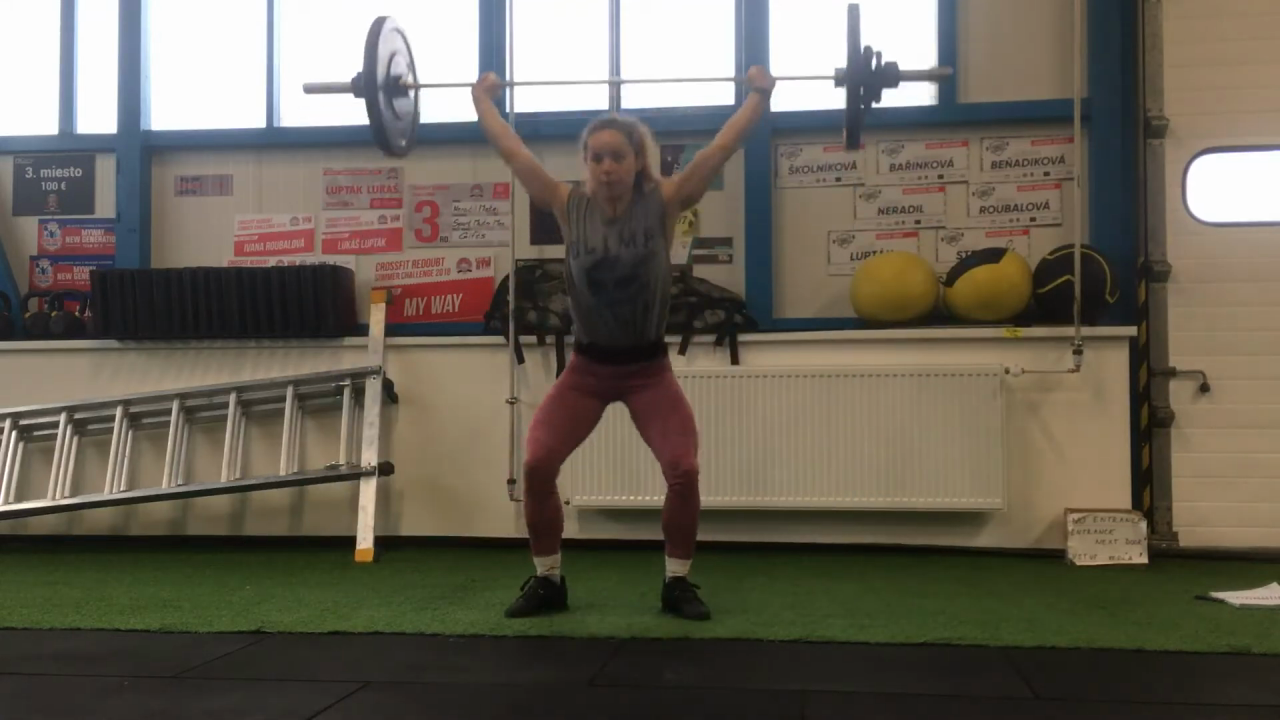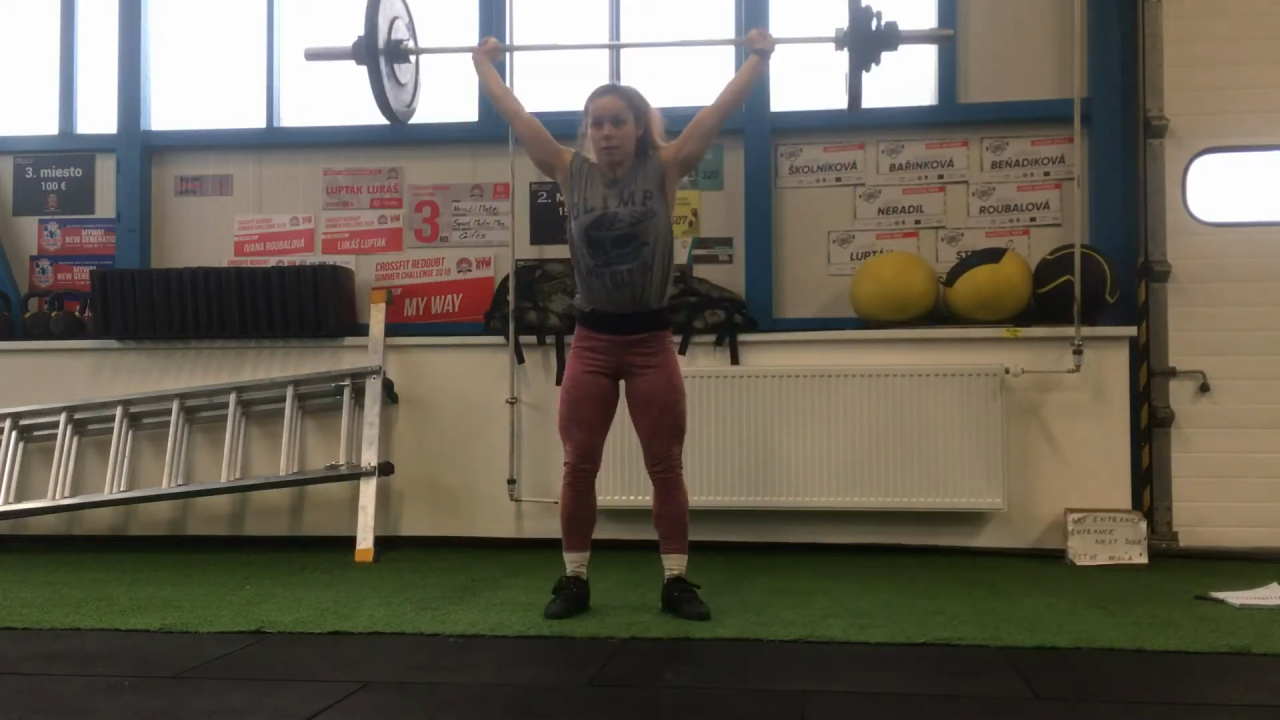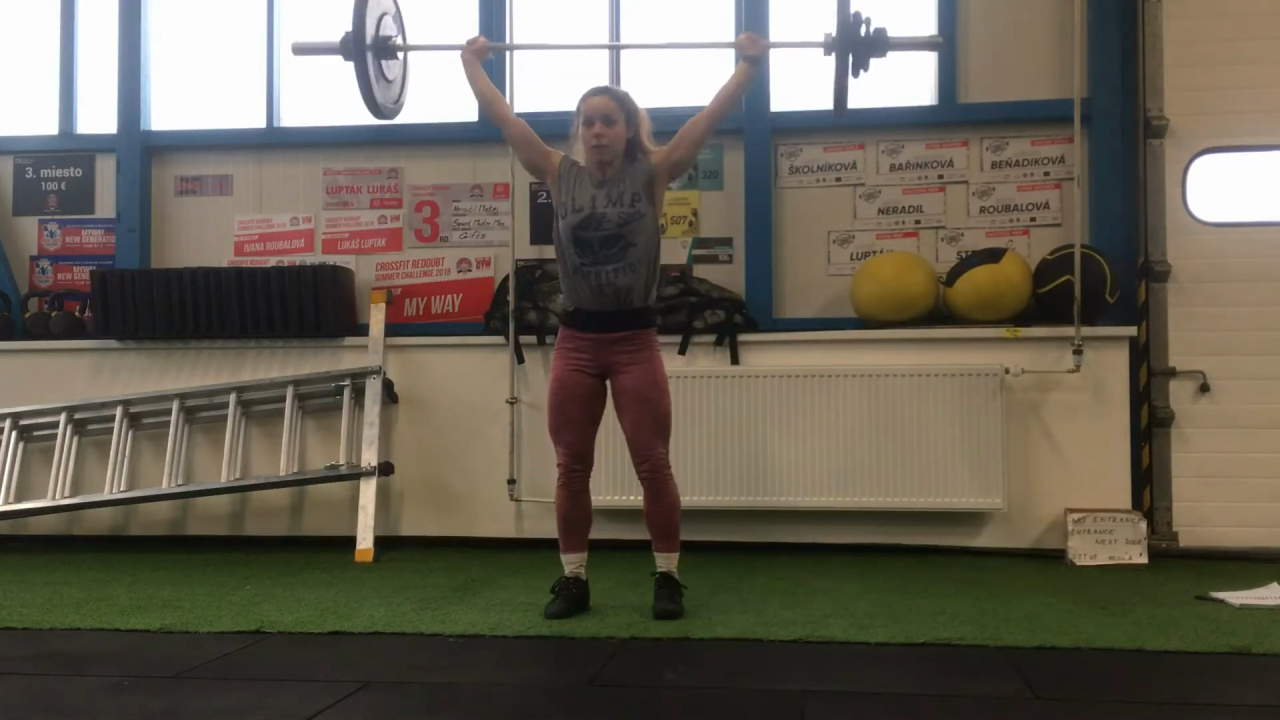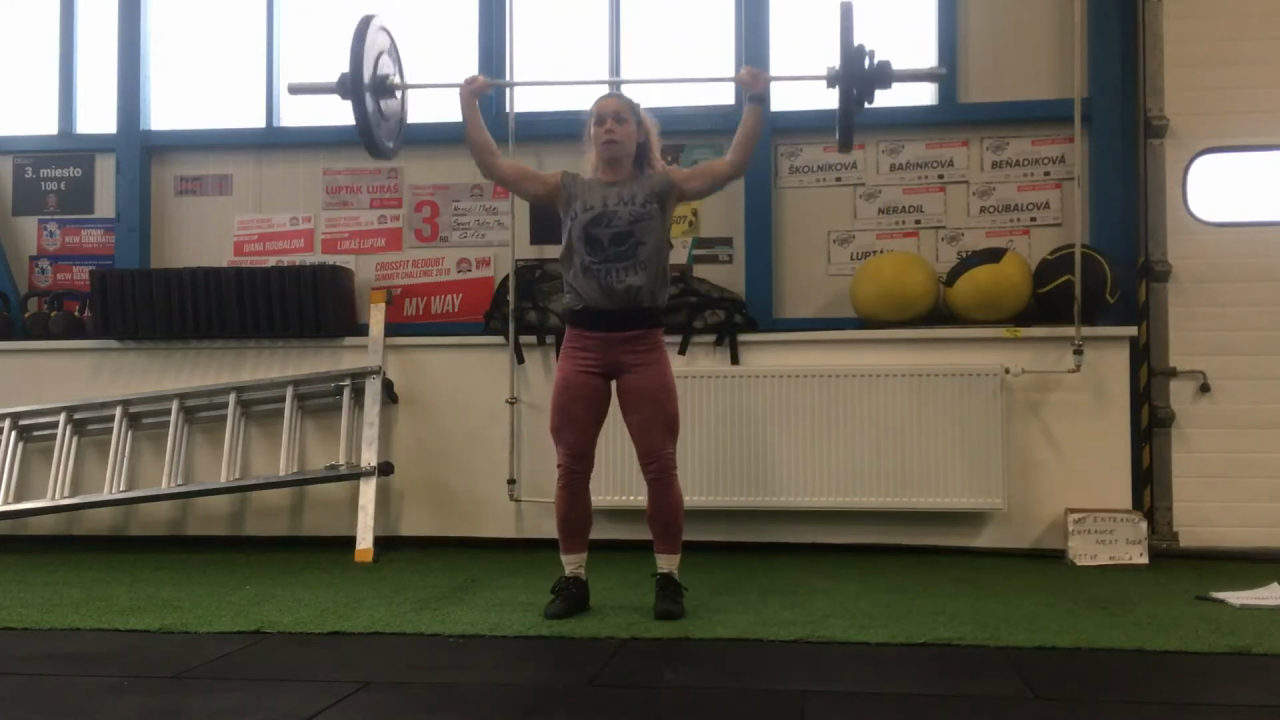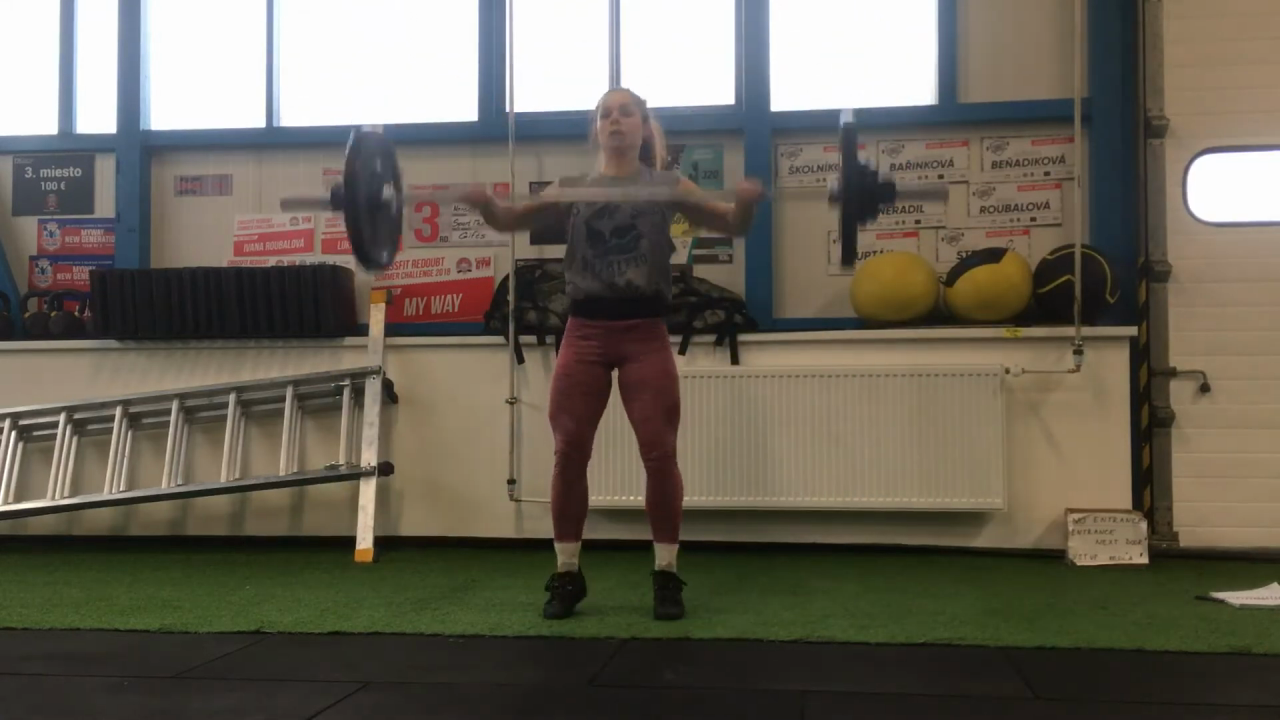
dt=0.3s
person 1, frame 1
left shoulder: (662, 205)
right shoulder: (568, 207)
left elbow: (720, 149)
right elbow: (513, 151)
left wrist: (759, 95)
right wrist: (483, 100)
left hip: (648, 367)
right hip: (586, 367)
left knee: (683, 470)
right knee: (537, 466)
left ankle: (677, 583)
right ankle: (547, 580)
person 1, frame 2
left shoulder: (663, 171)
right shoulder: (571, 173)
left elbow: (717, 112)
right elbow: (517, 117)
left wrist: (757, 56)
right wrist: (483, 62)
left hip: (649, 339)
right hip: (591, 339)
left knee: (665, 467)
right knee: (578, 466)
left ankle: (676, 583)
right ankle: (574, 580)
person 1, frame 3
left shoulder: (652, 174)
right shoulder: (559, 175)
left elbow: (709, 117)
right elbow: (504, 118)
left wrist: (747, 62)
right wrist: (472, 61)
left hip: (634, 338)
right hip: (576, 339)
left knee: (653, 464)
right knee: (572, 467)
left ankle: (666, 578)
right ankle: (573, 580)
person 1, frame 4
left shoulder: (661, 184)
right shoulder: (568, 188)
left elbow: (734, 164)
right elbow: (494, 168)
left wrist: (753, 102)
right wrist: (471, 107)
left hip: (642, 340)
right hip: (582, 340)
left knee: (659, 465)
right knee: (572, 466)
left ankle: (668, 579)
right ankle: (572, 580)
person 1, frame 5
left shoulder: (667, 185)
right shoulder: (571, 189)
left elbow: (730, 223)
right elbow: (507, 218)
left wrist: (746, 204)
right wrist: (484, 205)
left hip: (644, 330)
right hip: (585, 329)
left knee: (660, 453)
right knee: (569, 453)
left ankle: (666, 575)
right ankle: (566, 574)
